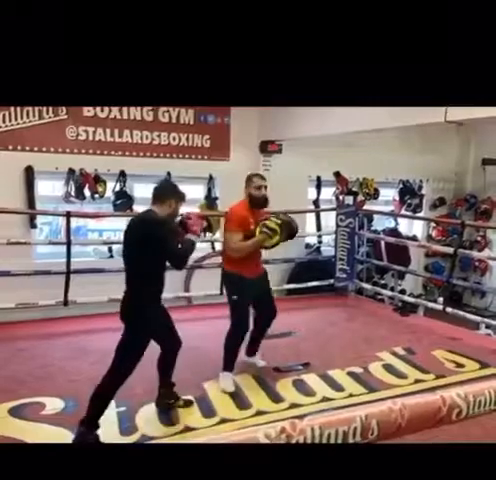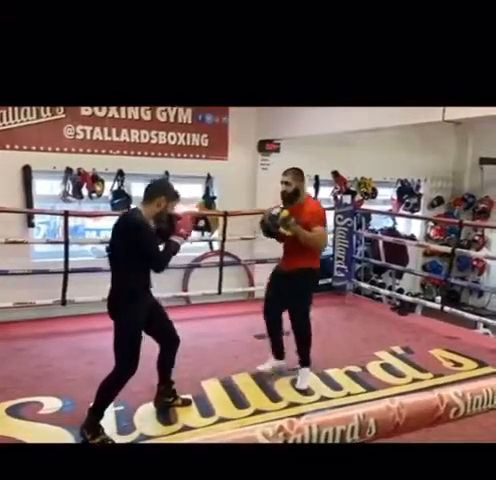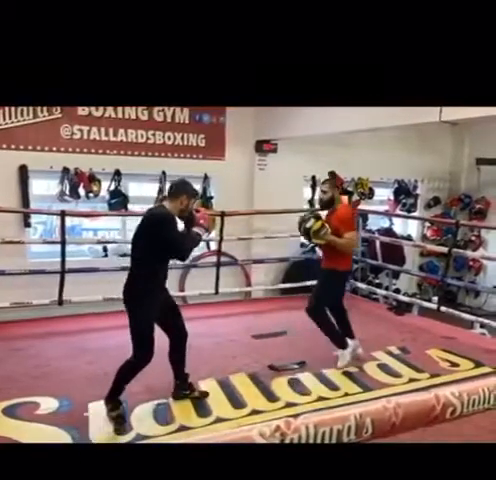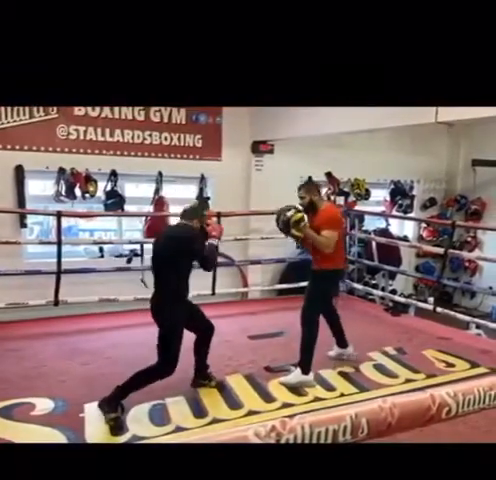
dt=0.7s
person 1, frame 1
left shoulder: (142, 221)
right shoulder: (155, 223)
right elbow: (178, 261)
left wrist: (179, 233)
right wrist: (193, 235)
left hip: (147, 302)
right hip: (140, 306)
left knee: (172, 344)
right knee: (121, 369)
left ankle: (166, 396)
right ankle: (86, 431)
person 1, frame 2
left shoulder: (141, 221)
right shoulder: (133, 223)
left elbow: (152, 252)
right elbow: (158, 263)
left wrist: (170, 232)
right wrist: (178, 237)
left hip: (141, 297)
right hip: (126, 302)
left knee: (170, 340)
right knee: (126, 367)
left ankle: (165, 394)
right ankle: (91, 425)
person 1, frame 3
left shoulder: (162, 216)
right shoulder: (161, 217)
left elbow: (175, 244)
right elbow: (182, 252)
left wrist: (191, 225)
right wrist: (199, 229)
left hip: (156, 291)
right hip: (140, 294)
left knee: (179, 336)
right knee: (143, 354)
left ankle: (182, 386)
right ankle: (113, 400)
person 1, frame 4
left shoulder: (168, 233)
right shoulder: (189, 232)
right elbow: (208, 263)
left wrist: (204, 239)
right wrist: (213, 239)
left hip: (173, 300)
right hip: (169, 305)
left knee: (206, 329)
right knee: (166, 365)
left ankle: (201, 375)
right ankle: (112, 401)
person 2, frame 1
left shoulder: (261, 212)
right shoulder: (237, 213)
right elbow: (232, 250)
left wrist: (273, 234)
right wrist: (260, 237)
left hip: (257, 273)
right hip: (236, 276)
left knee: (268, 313)
right knee: (240, 324)
left ankle: (251, 354)
right ankle: (226, 372)
person 2, frame 2
left shoulder: (312, 209)
right shoulder: (287, 207)
left elbow: (320, 243)
left wrist: (294, 228)
right wrist: (275, 228)
left hip: (305, 271)
right hip: (284, 268)
left knee: (299, 319)
right knee: (270, 311)
left ankle: (304, 368)
right ankle: (278, 358)
person 2, frame 3
left shoulder: (345, 214)
right shoulder: (331, 213)
left elbow: (351, 246)
left wrist: (328, 237)
right wrist: (317, 234)
left hip: (337, 270)
right hip: (330, 268)
left knee: (314, 309)
right knee: (335, 306)
left ankle: (345, 345)
right ankle: (351, 344)
person 2, frame 4
left shoulder: (330, 214)
right shoulder: (316, 213)
left elbow: (327, 246)
right elbow: (312, 243)
left wrist: (305, 230)
right wrist: (300, 232)
left hip: (328, 271)
right hip: (326, 270)
left knee: (309, 316)
right knee: (326, 307)
left ankle: (304, 372)
right ankle: (343, 347)
